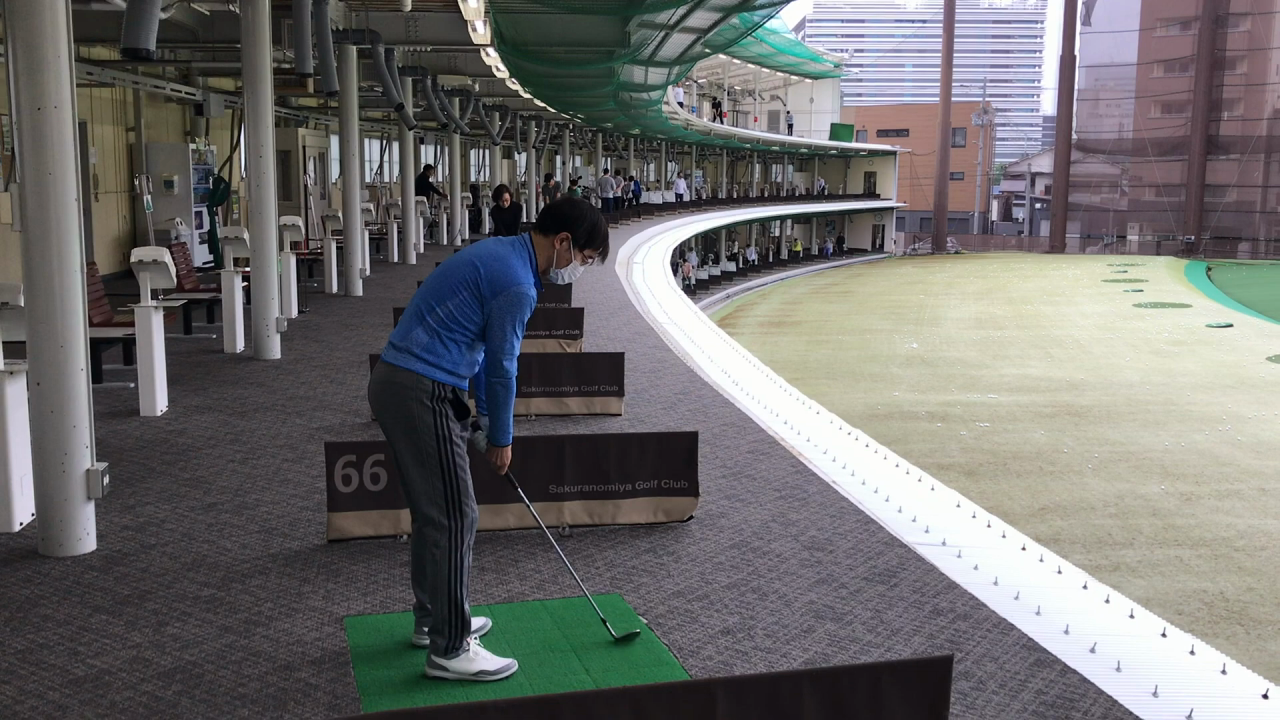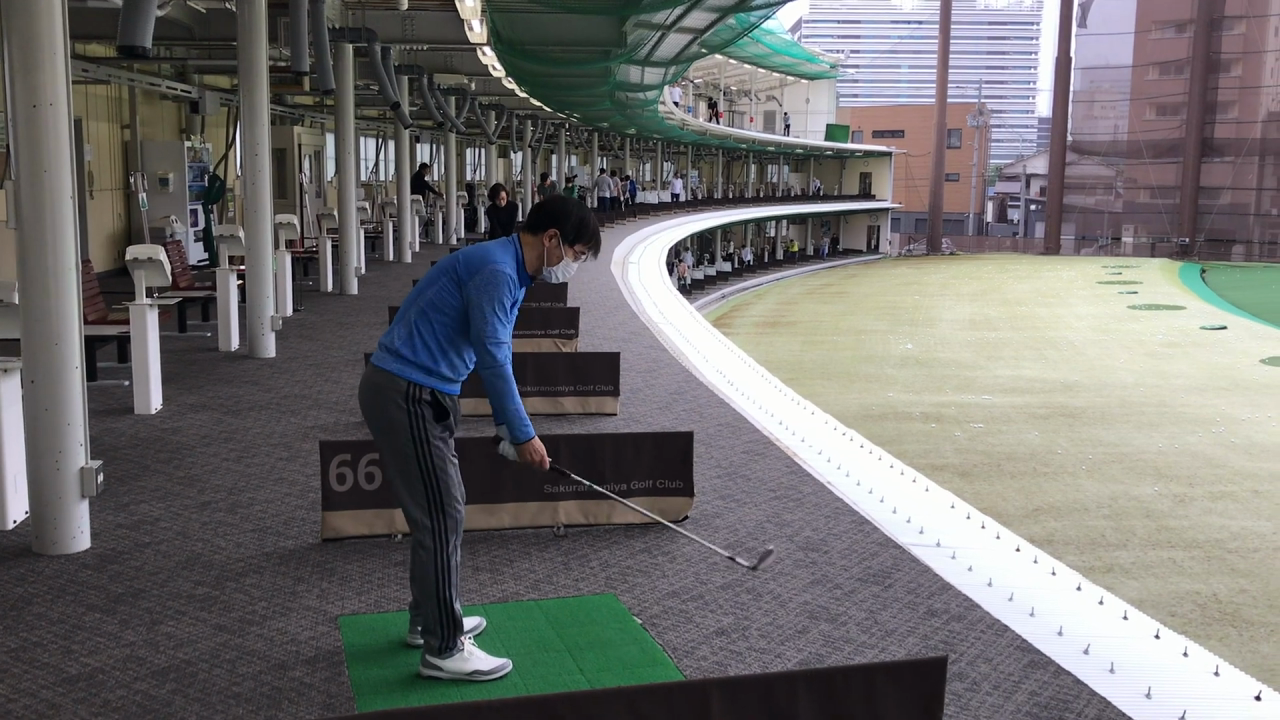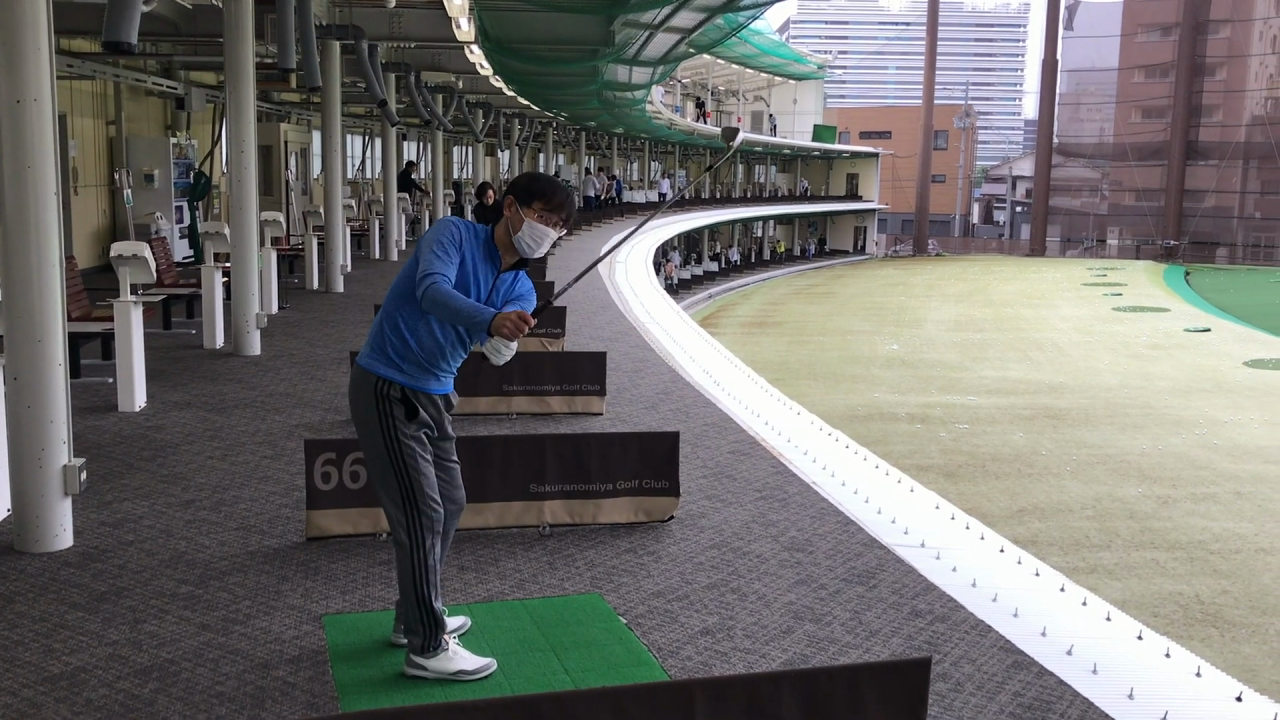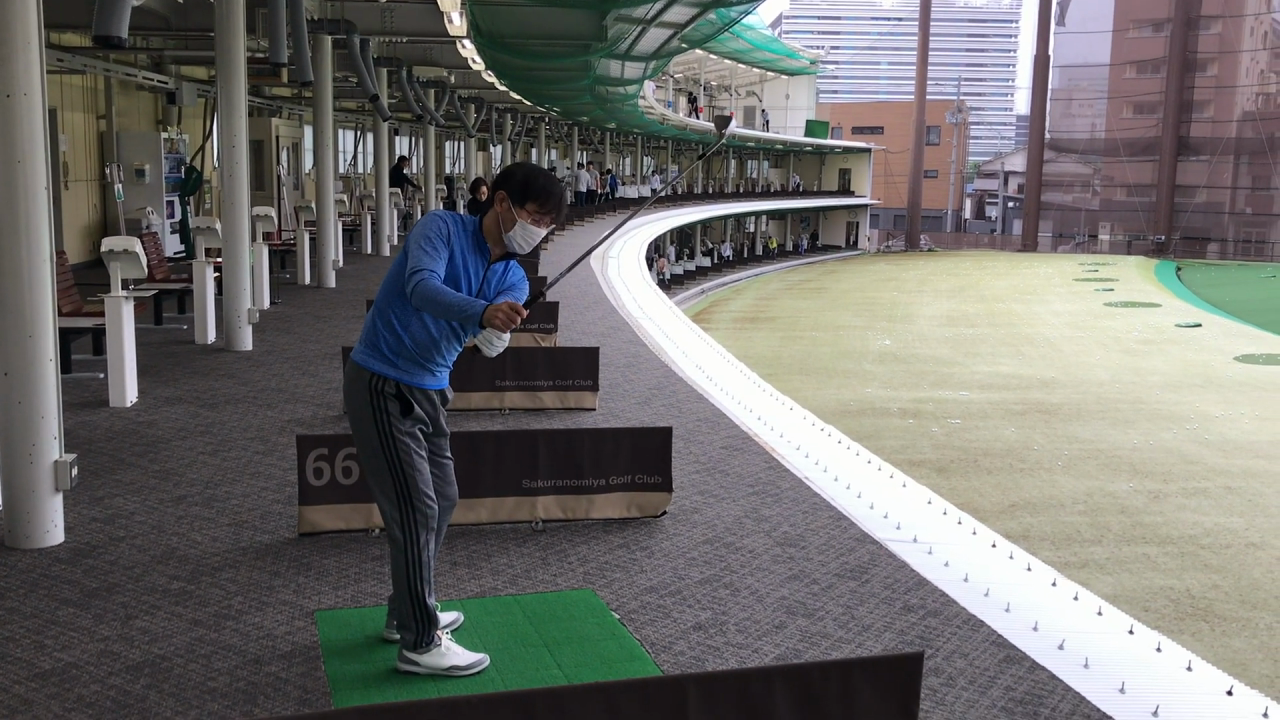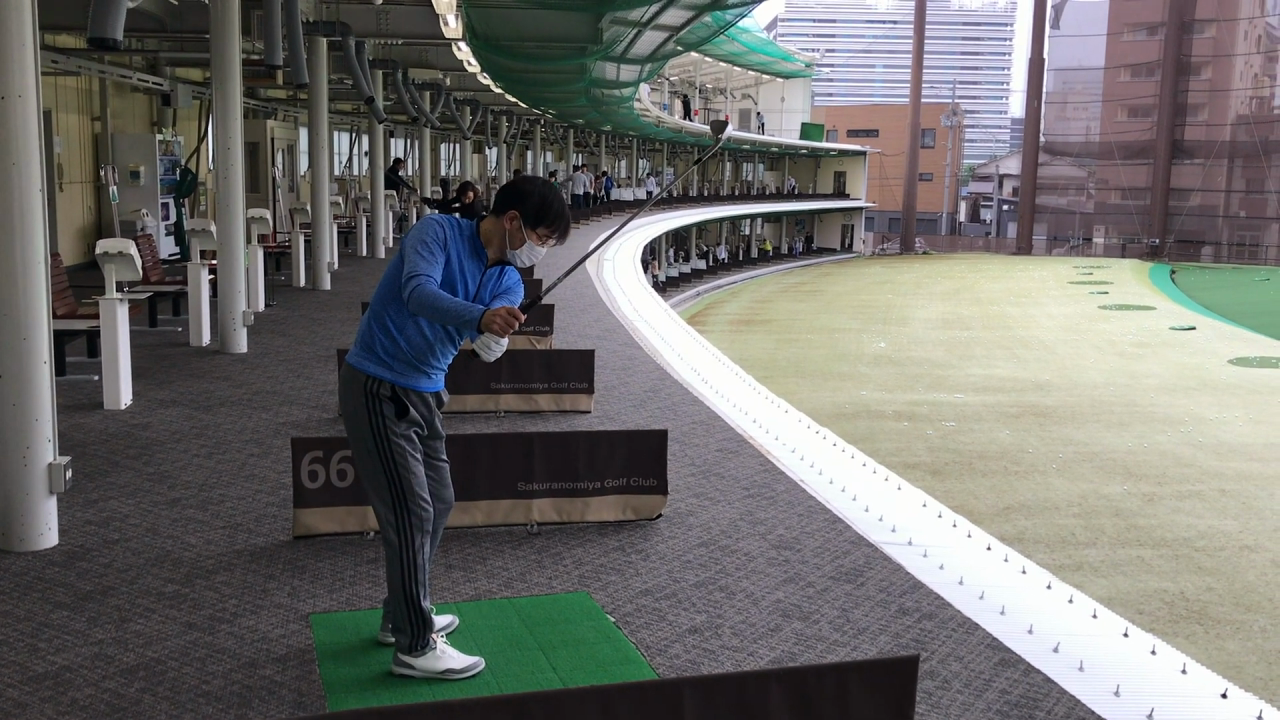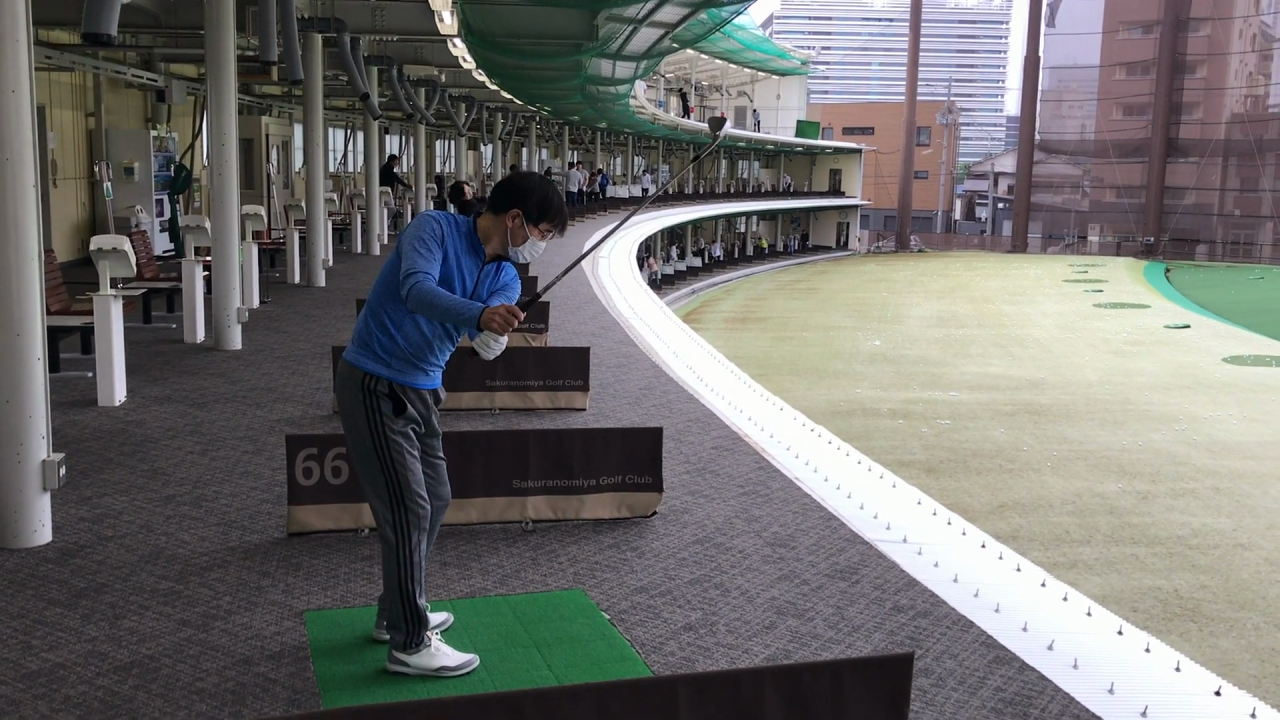
dt=0.7s
person 1, frame 1
left shoulder: (498, 253)
right shoulder: (516, 283)
right elbow: (502, 367)
left wrist: (484, 415)
right wrist: (501, 438)
left hip: (395, 382)
right hip: (422, 393)
left knee: (432, 511)
right knee: (454, 517)
left ankle: (434, 618)
right ankle: (449, 648)
person 1, frame 2
left shoulder: (506, 270)
right shoulder: (496, 271)
left elbow: (495, 356)
right elbow: (491, 359)
left wrist: (508, 427)
right wrist: (523, 434)
left hip: (409, 390)
right hip: (406, 394)
left knee: (438, 509)
right knee: (442, 517)
left ankle: (429, 618)
right ankle: (443, 648)
person 1, frame 3
left shoulder: (522, 289)
right shoulder: (453, 234)
left elbow: (498, 336)
right elbow: (432, 291)
left wrist: (505, 337)
right wrist: (491, 319)
left hip: (434, 393)
right hip: (386, 389)
left knee: (448, 504)
right knee: (420, 514)
left ankle: (416, 616)
right ankle: (426, 648)
person 1, frame 4
left shoulder: (514, 280)
right shoulder: (440, 227)
left elbow: (495, 324)
right elbow: (421, 287)
left wrist: (498, 331)
right wrist: (482, 312)
left hip: (429, 389)
right hip: (381, 384)
left knee: (440, 500)
right knee: (415, 509)
left ankle: (408, 611)
right ankle: (419, 643)
person 1, frame 5
left shoulder: (509, 283)
right shoulder: (437, 231)
left elbow: (488, 331)
right elbow: (418, 291)
left wrist: (494, 337)
right wrist: (481, 317)
left hip: (424, 392)
right hip: (377, 387)
left knee: (437, 504)
right knee: (411, 513)
left ankle: (403, 615)
right ankle: (415, 646)
person 1, frame 6
left shoulder: (506, 278)
right shoulder: (434, 228)
left elbow: (486, 327)
right elbow: (416, 289)
left wrist: (493, 334)
right wrist: (480, 315)
left hip: (421, 390)
right hip: (374, 385)
left knee: (433, 501)
right knee: (408, 511)
left ankle: (396, 613)
right ankle: (409, 643)
